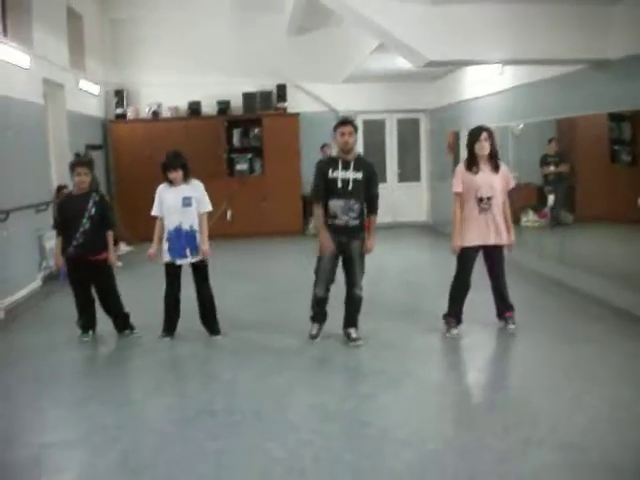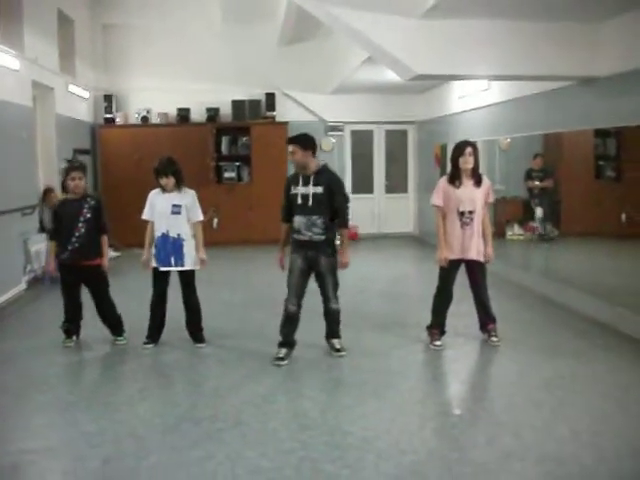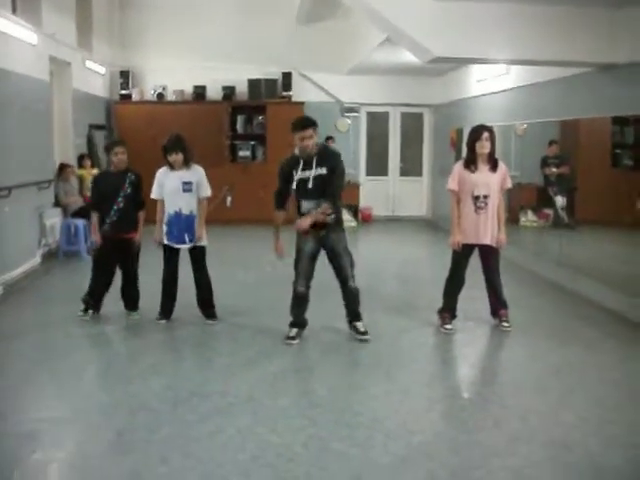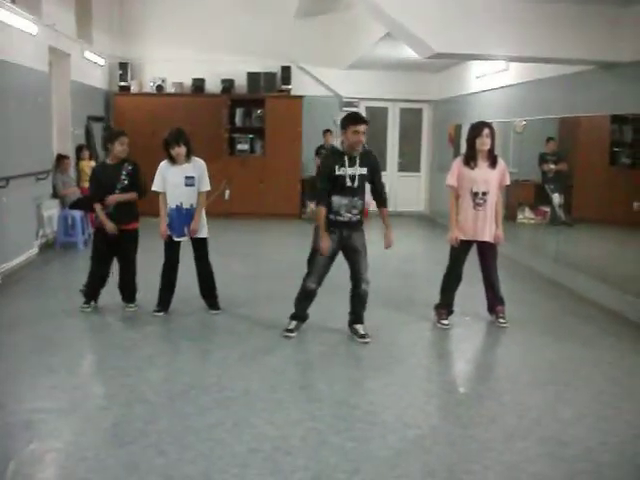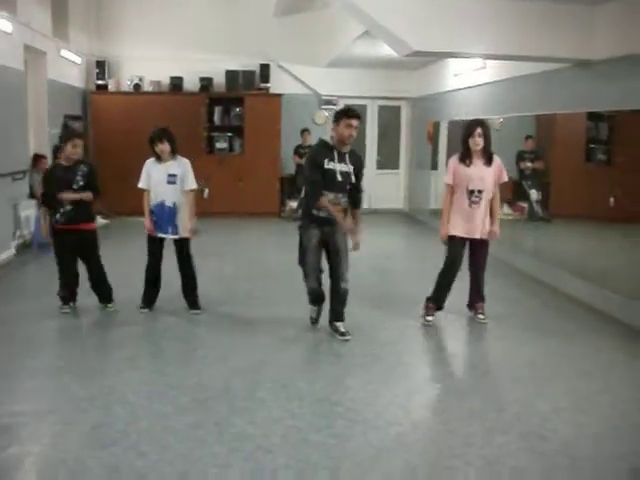
dt=0.5s
person 1, frame 1
left shoulder: (366, 168)
right shoulder: (324, 166)
left elbow: (372, 205)
right elbow: (317, 200)
left wrist: (370, 236)
right wrist: (322, 231)
left hip: (355, 236)
right hip: (331, 234)
left knee: (355, 285)
right knee: (322, 282)
left ankle: (351, 326)
right ankle: (318, 320)
person 1, frame 2
left shoulder: (331, 180)
right shoulder: (292, 181)
left elbow: (342, 218)
right elbow: (286, 218)
left wrist: (344, 250)
right wrist: (282, 248)
left hip: (325, 250)
right hip: (299, 250)
left knee: (330, 297)
right knee: (292, 299)
left ankle: (333, 337)
right ankle: (286, 344)
person 1, frame 3
left shoulder: (331, 158)
right shoulder: (289, 165)
left elbow: (334, 196)
right elbow: (280, 203)
left wrist: (311, 218)
right wrist: (277, 237)
left hip: (333, 228)
right hip: (306, 231)
left knee: (347, 276)
right knee: (301, 281)
left ankle: (355, 321)
right ankle: (297, 324)
person 1, frame 4
left shoulder: (370, 160)
right shoulder: (330, 159)
left elbow: (380, 196)
right elbow: (321, 200)
left wrist: (388, 228)
right wrist: (322, 234)
left hip: (355, 229)
right hip: (330, 228)
left knee: (361, 279)
right knee: (314, 276)
left ankle: (356, 322)
right ankle: (298, 317)
person 1, frame 5
left shoulder: (355, 160)
right shoulder: (318, 153)
left elbow: (355, 198)
right elbow: (314, 193)
left wrist: (356, 231)
right wrist: (338, 217)
left hip: (338, 226)
right hip: (313, 223)
left knee: (340, 276)
right knee: (311, 272)
left ankle: (337, 320)
right ankle: (316, 303)
person 2, frame 1
left shoulder: (501, 169)
right shoulder: (463, 170)
left elbow: (504, 202)
right elbow: (458, 204)
left wrist: (510, 230)
right wrist: (456, 235)
left hip: (495, 234)
right hip: (469, 235)
left knee: (498, 275)
right knee: (462, 277)
left ankle: (506, 313)
right ankle: (452, 318)
person 2, frame 2
left shoulder: (483, 183)
right shoulder: (445, 183)
left elbow: (485, 215)
right elbow: (440, 218)
left wrist: (489, 244)
right wrist: (441, 247)
left hip: (475, 247)
right hip: (451, 248)
left knee: (480, 288)
right knee: (444, 290)
left ankle: (489, 326)
right ankle: (436, 330)
person 2, frame 3
left shoulder: (499, 168)
right shoulder: (461, 168)
left elbow: (500, 201)
right elbow: (455, 202)
left wrist: (502, 230)
right wrist: (454, 232)
left hip: (490, 233)
right hip: (465, 233)
left knee: (493, 274)
right knee: (457, 274)
left ankle: (500, 311)
right ankle: (447, 313)
person 2, frame 4
left shoulder: (499, 165)
right shoulder: (460, 164)
left elbow: (499, 198)
right elbow: (453, 198)
left wrist: (499, 227)
right wrist: (453, 227)
left hip: (487, 229)
right hip: (464, 229)
left knee: (490, 270)
right knee: (454, 270)
left ankle: (497, 307)
right ankle: (443, 309)
person 2, frame 5
left shoulder: (494, 163)
right shoulder: (456, 162)
left elbow: (495, 194)
right elbow: (448, 194)
left wrist: (495, 222)
right wrist: (444, 223)
left hip: (482, 225)
right hip: (458, 225)
left knee: (478, 268)
right knee: (452, 265)
left ankle: (477, 304)
right ankle: (433, 303)
person 3, frame 1
left shoulder: (196, 187)
right shoulder: (162, 190)
left elbow: (203, 216)
right elbow: (160, 220)
left wrist: (204, 242)
right wrist: (155, 245)
left hip: (195, 246)
right hip: (172, 248)
left knee: (203, 286)
right knee: (171, 289)
left ankle: (212, 325)
right ankle: (169, 327)
person 3, frame 2
left shoulder: (189, 195)
right shoulder: (154, 196)
left elbow: (196, 224)
right elbow: (150, 225)
left wrist: (200, 250)
right wrist: (146, 251)
left hip: (184, 253)
right hip: (160, 254)
left knee: (189, 294)
right knee: (158, 295)
left ankle: (196, 333)
right ankle: (153, 334)
person 3, frame 3
left shoulder: (197, 172)
right shoulder: (162, 174)
left elbow: (203, 202)
right elbow: (160, 204)
left wrist: (201, 228)
right wrist: (158, 229)
left hip: (193, 230)
right hip: (170, 231)
left knee: (200, 270)
right knee: (169, 271)
left ankle: (208, 309)
right ankle: (166, 310)
person 3, frame 4
left shoulder: (199, 165)
right shoulder: (164, 167)
left elbow: (202, 195)
right elbow: (162, 196)
left wrist: (196, 221)
right wrist: (163, 222)
left hip: (196, 223)
right hip: (172, 224)
left knee: (203, 262)
right knee: (170, 263)
left ankle: (211, 300)
right ankle: (163, 302)
person 3, frame 5
left shoulder: (183, 164)
right shoulder: (149, 165)
left elbow: (189, 193)
right elbow: (146, 193)
left wrist: (191, 220)
right wrist: (147, 219)
left hip: (179, 222)
right hip: (156, 222)
left knee: (185, 260)
right knee: (153, 261)
left ankle: (192, 300)
right ankle: (148, 299)
person 4, frame 1
left shoulder: (98, 198)
right shoulder: (64, 202)
left elbow: (108, 227)
right elbow: (60, 231)
left wrist: (111, 251)
right wrist: (58, 255)
left hip: (98, 255)
right hip: (75, 257)
left knee: (108, 293)
right knee: (82, 295)
left ankle: (124, 325)
right ankle: (87, 327)
person 4, frame 2
left shoulder: (93, 203)
right shoulder: (60, 207)
left elbow: (102, 231)
right elbow: (54, 236)
left wrist: (105, 256)
right wrist: (51, 259)
left hip: (92, 260)
right hip: (68, 262)
left knee: (102, 297)
right knee: (71, 299)
left ankle: (117, 331)
right ankle: (71, 333)
person 4, frame 3
left shoulder: (134, 177)
right shoulder: (100, 179)
left elbow: (140, 207)
right elbow: (94, 208)
left wrist: (140, 231)
right wrist: (95, 232)
left hip: (129, 234)
right hip: (106, 234)
left knee: (130, 272)
right knee: (101, 272)
left ankle: (132, 306)
right ankle: (91, 305)
person 4, frame 4
left shoulder: (132, 167)
right shoulder: (99, 170)
left elbow: (139, 193)
right elbow: (95, 200)
left wrist: (118, 197)
right wrist: (105, 221)
left hip: (128, 224)
right hip: (104, 225)
left knee: (128, 264)
right knee: (99, 263)
left ankle: (129, 298)
right ankle: (90, 297)
person 4, frame 5
left shoulder: (87, 168)
right shoulder: (52, 172)
left elbow: (94, 193)
right elbow: (46, 199)
left wrist: (72, 196)
left hip: (85, 225)
right hip: (61, 227)
left knee: (94, 263)
right knee: (66, 265)
left ankle: (106, 298)
right ankle: (68, 299)
